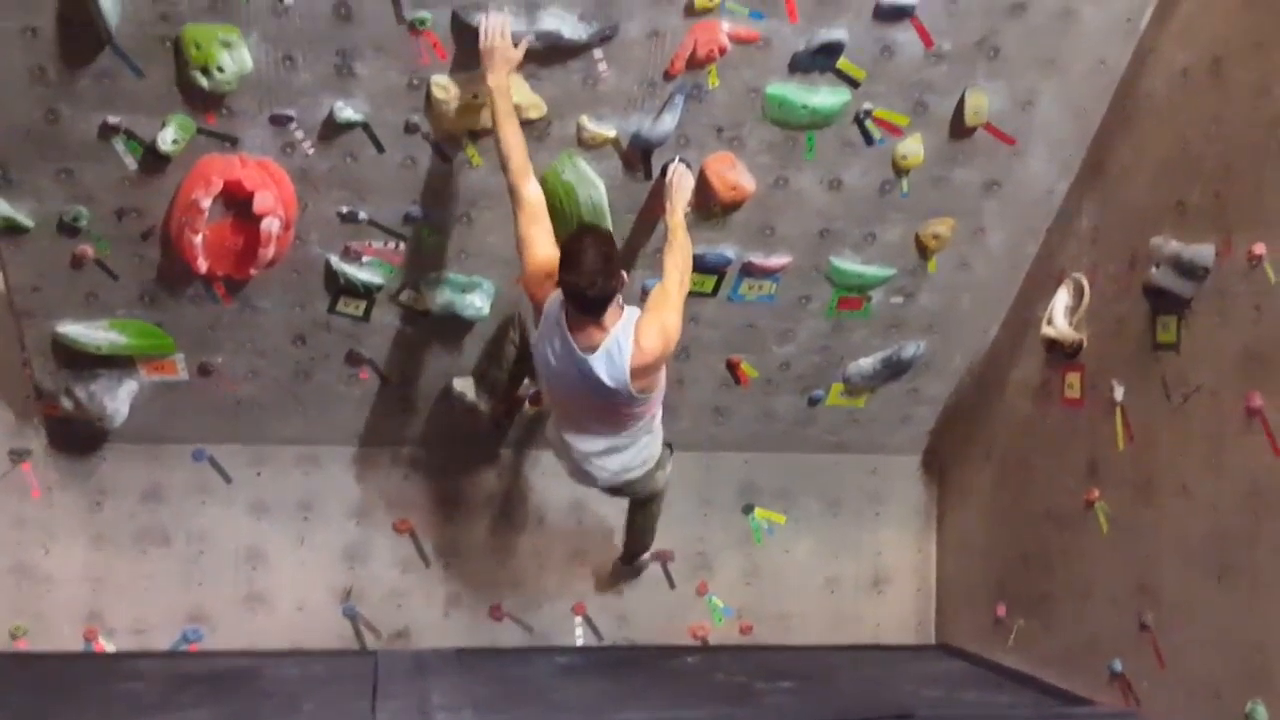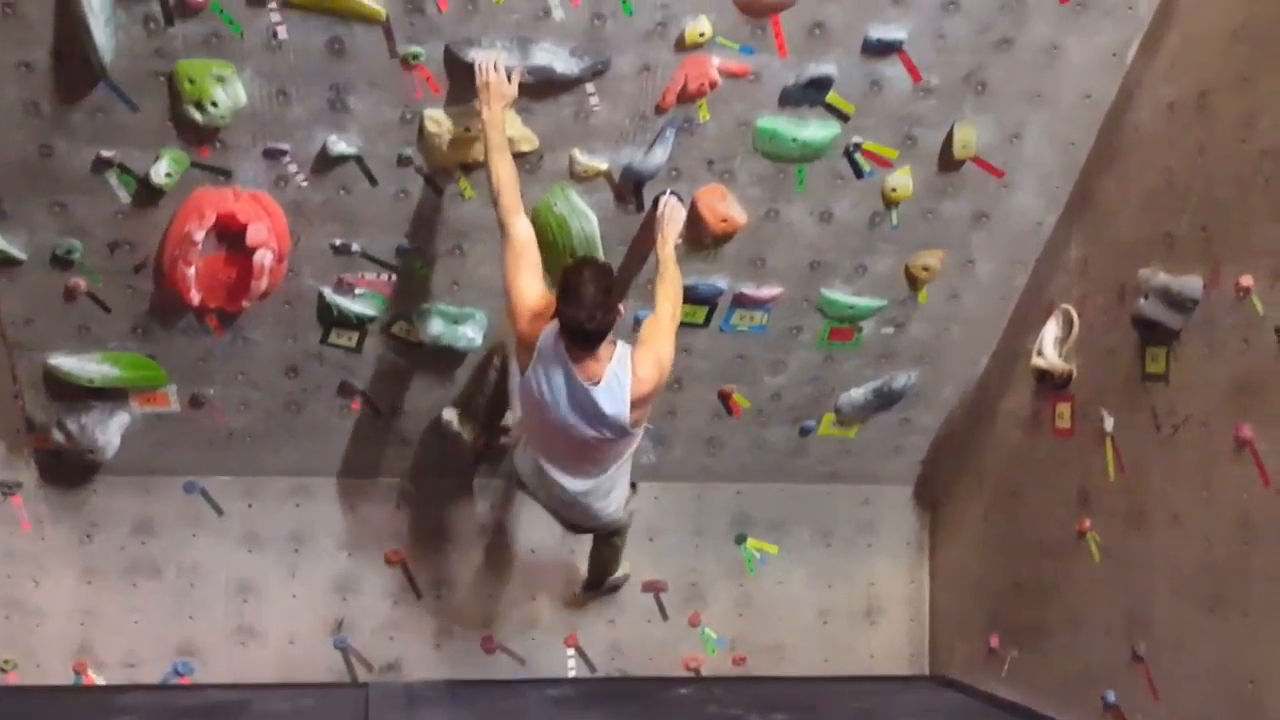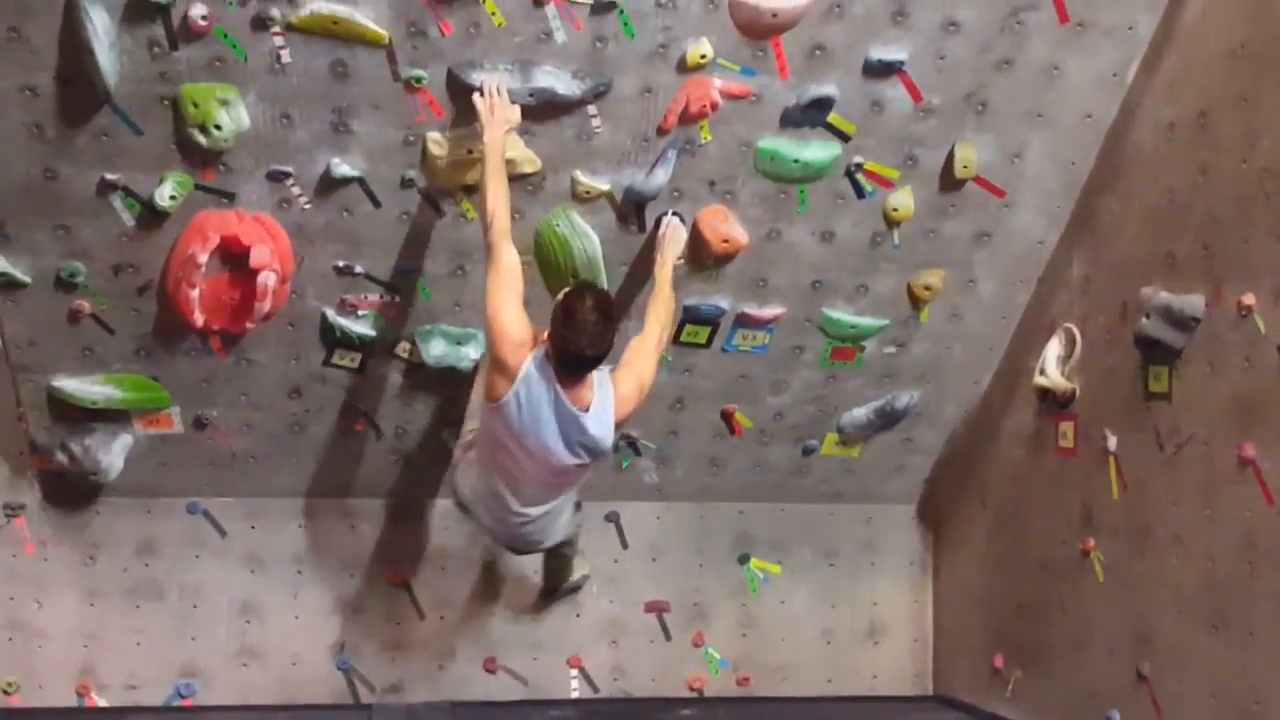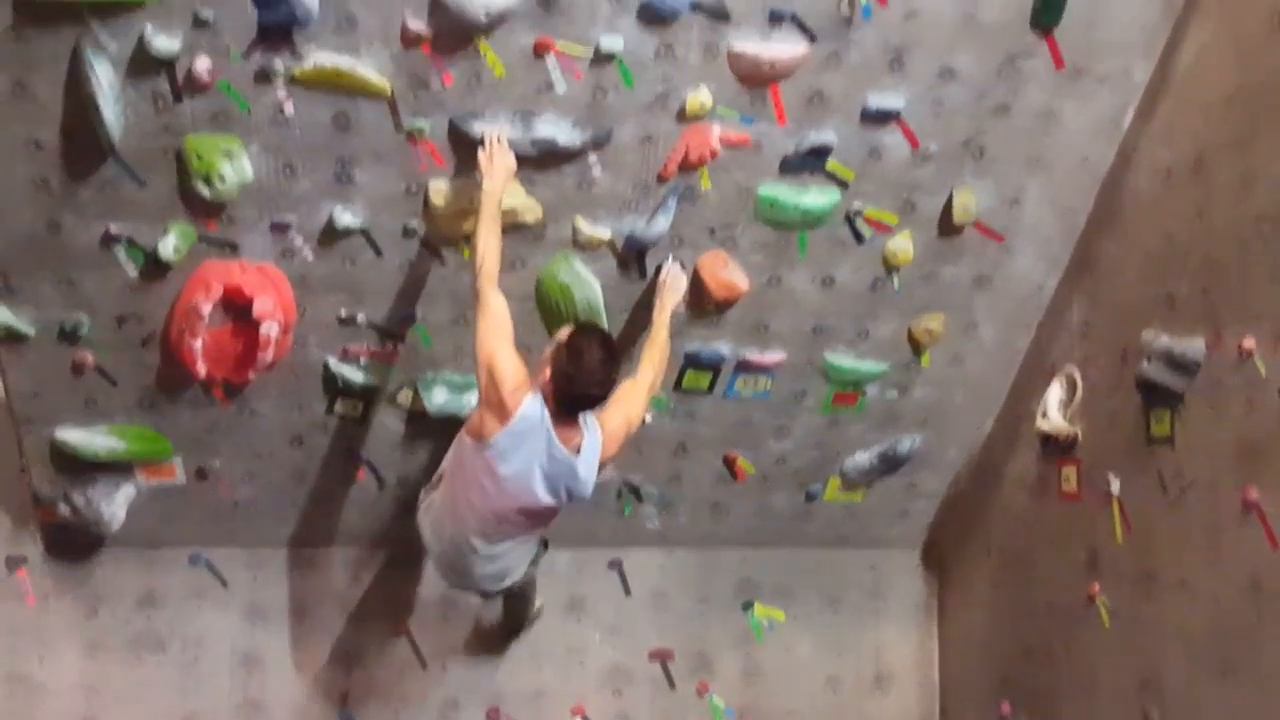
dt=0.3s
person 1, frame 1
left shoulder: (545, 296)
right shoulder: (649, 344)
right elbow: (677, 275)
right wrist: (675, 211)
left hip: (569, 452)
right hip: (630, 467)
right knee: (653, 486)
right ankle: (631, 560)
person 1, frame 2
left shoulder: (534, 335)
right shoulder: (642, 378)
right elbow: (669, 309)
right wrist: (665, 244)
left hip: (532, 476)
right hip: (598, 506)
right knee: (614, 523)
right ankle: (602, 579)
person 1, frame 3
left shoulder: (514, 363)
right shoulder: (614, 405)
right elbow: (655, 335)
right wrist: (664, 265)
left hip: (472, 494)
right hip: (535, 529)
right ankle: (560, 580)
person 1, frame 4
left shoulder: (510, 405)
right shoulder: (600, 445)
right elbow: (647, 379)
left hip: (438, 535)
right hip: (496, 568)
right ankle: (512, 624)
